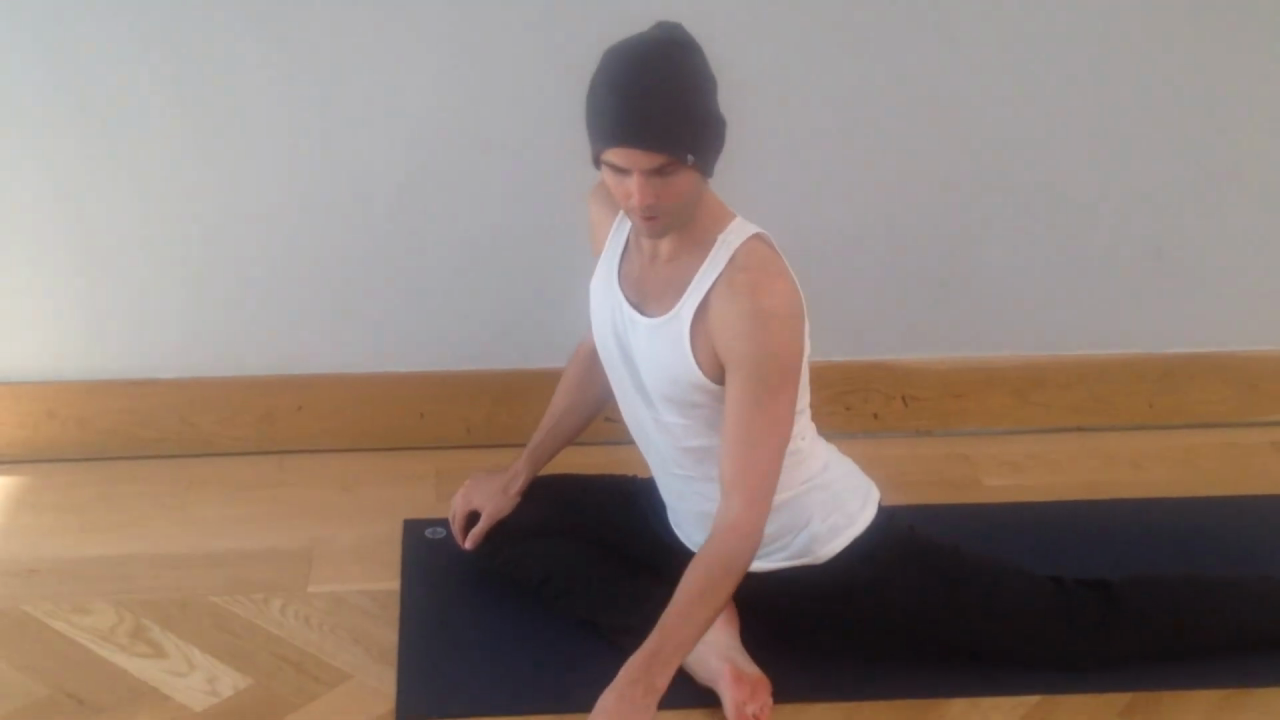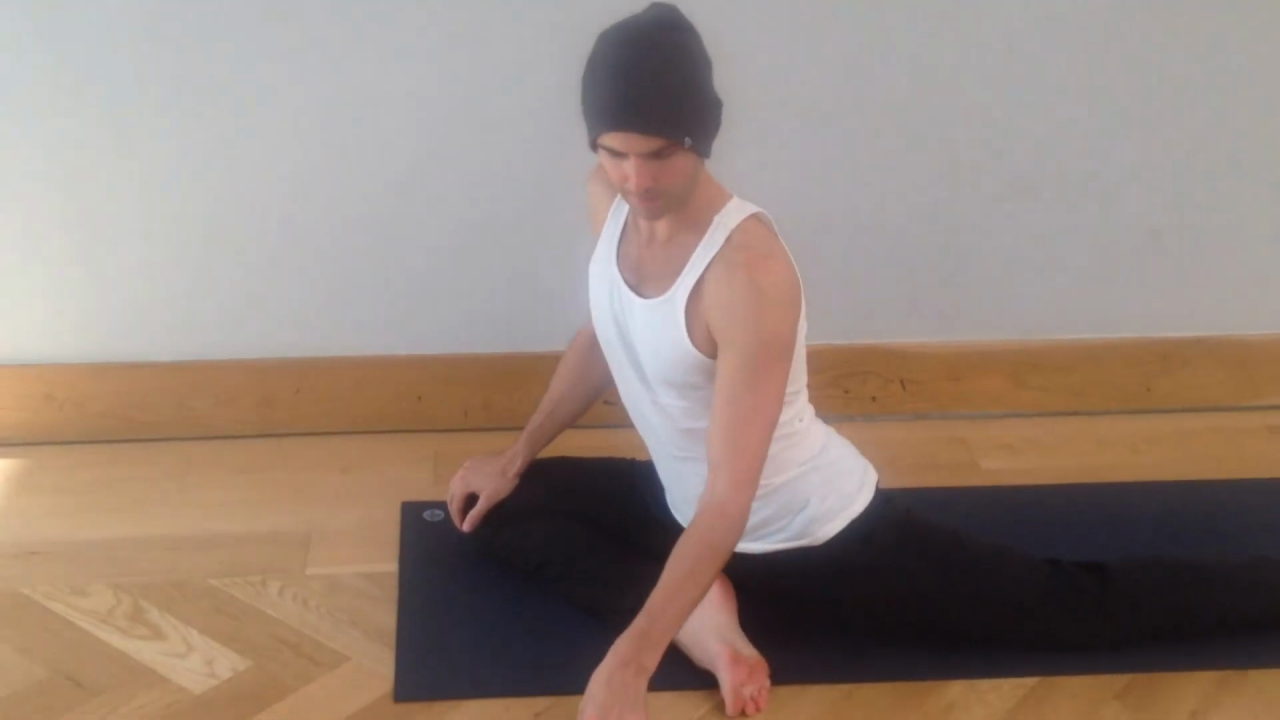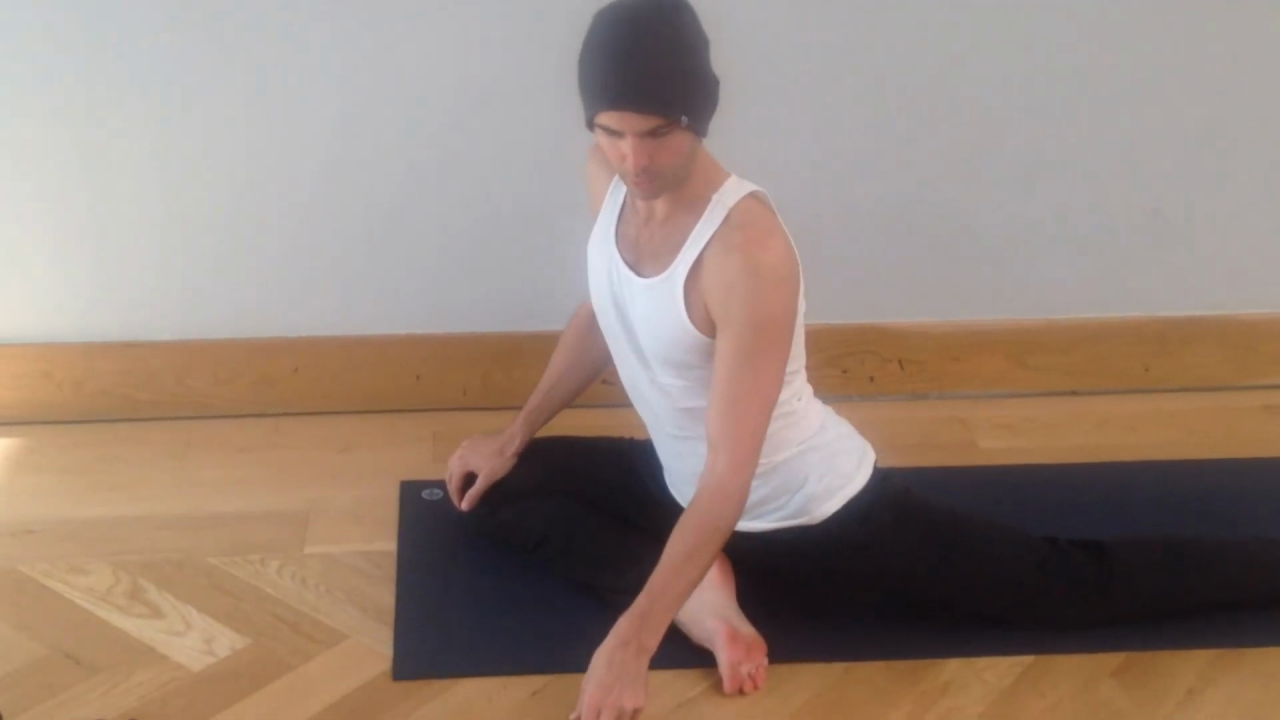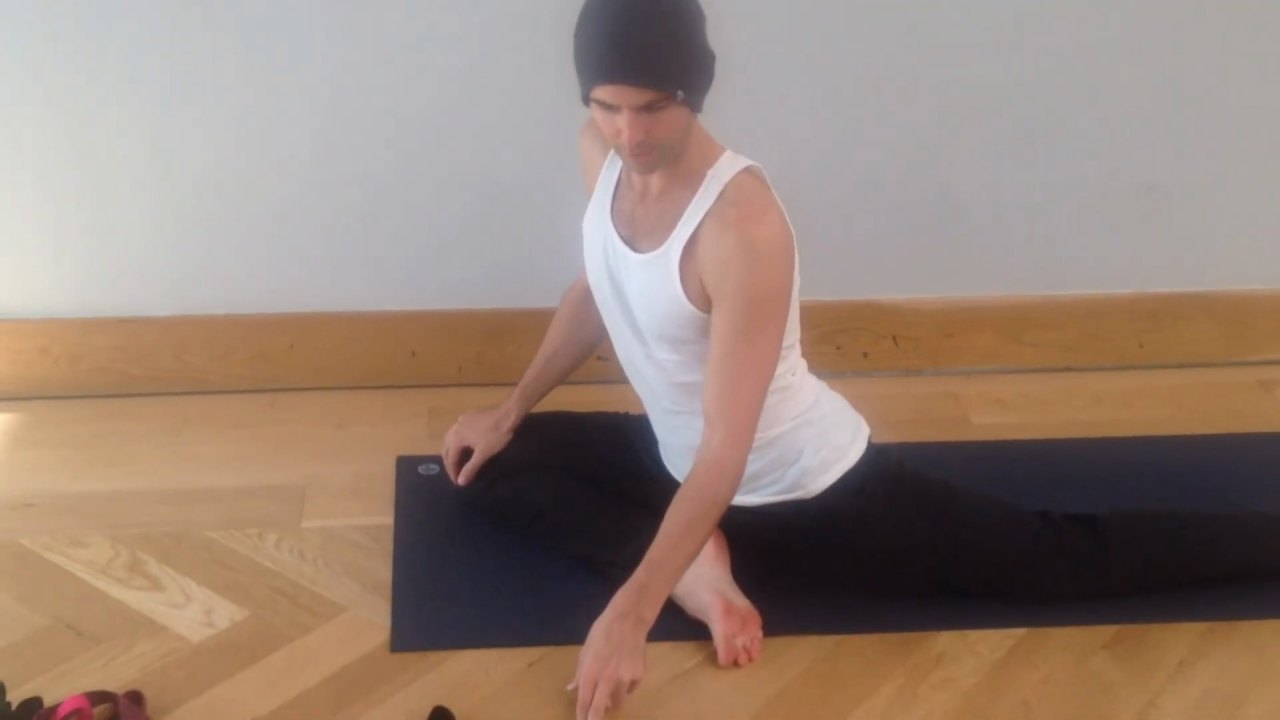
dt=0.2s
person 1, frame 1
left shoulder: (752, 292)
right shoulder: (609, 214)
left elbow: (742, 522)
right elbow: (604, 349)
right wrist: (519, 471)
left hip: (816, 555)
right hip: (686, 520)
left knee: (1077, 624)
right knee: (501, 526)
right ankle: (701, 627)
person 1, frame 2
left shoulder: (749, 273)
right shoulder: (609, 197)
left elbow: (731, 501)
right elbow: (604, 334)
right wrist: (517, 452)
left hip: (816, 535)
right hip: (684, 503)
left knee: (1072, 605)
right knee: (497, 509)
right ankle: (696, 609)
person 1, frame 3
left shoulder: (748, 251)
right shoulder: (607, 175)
left elbow: (731, 480)
right elbow: (604, 315)
left wrist: (635, 637)
right wrist: (515, 433)
left hip: (813, 514)
right hip: (685, 485)
left knee: (1070, 585)
right knee: (498, 488)
right ankle: (694, 591)
person 1, frame 4
left shoulder: (743, 227)
right shoulder: (601, 150)
left elbow: (727, 454)
right elbow: (598, 292)
left wrist: (633, 611)
right wrist: (510, 409)
left hip: (808, 489)
right hip: (679, 462)
left knee: (1062, 558)
right knee: (492, 464)
right ankle: (690, 565)
